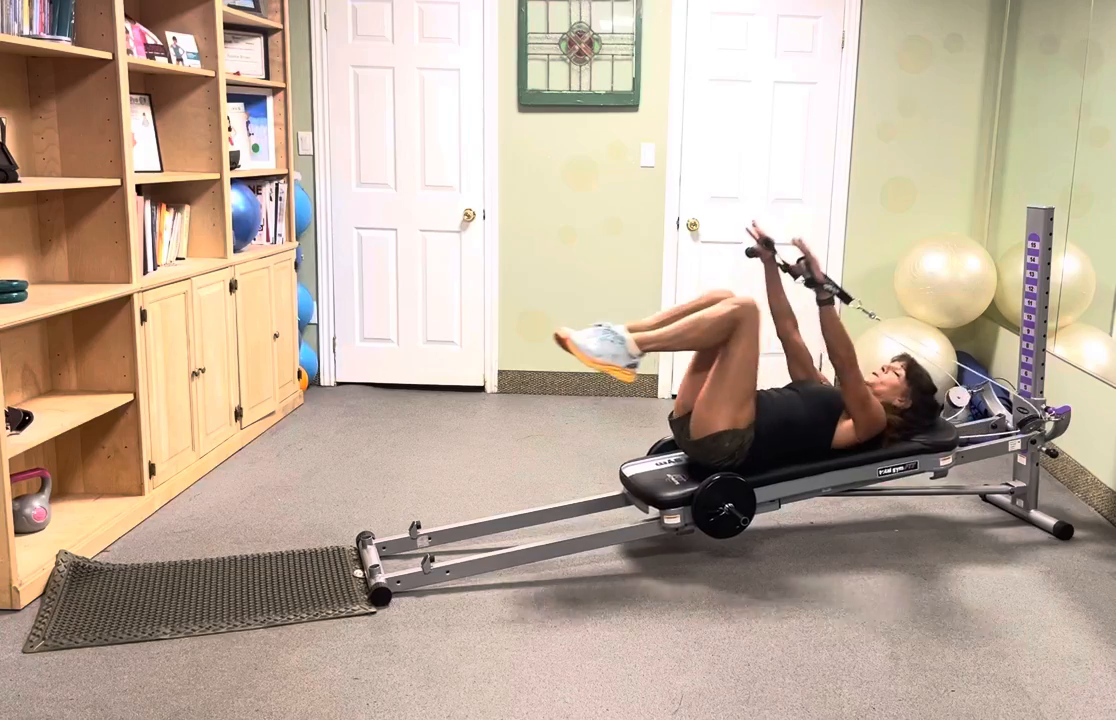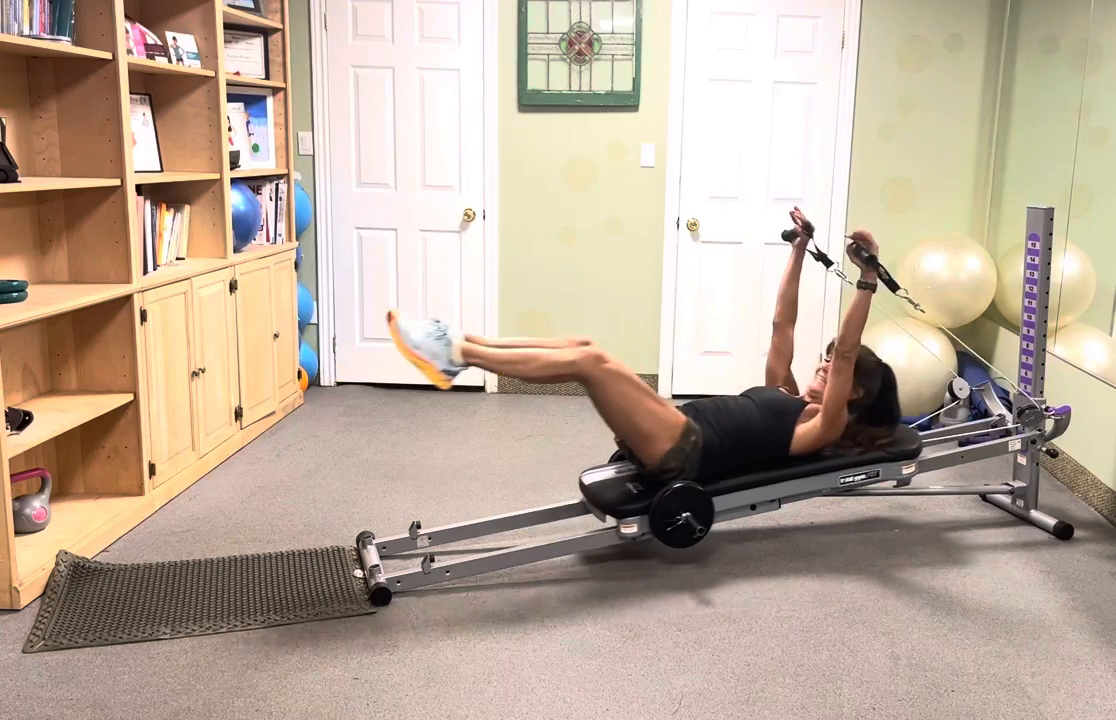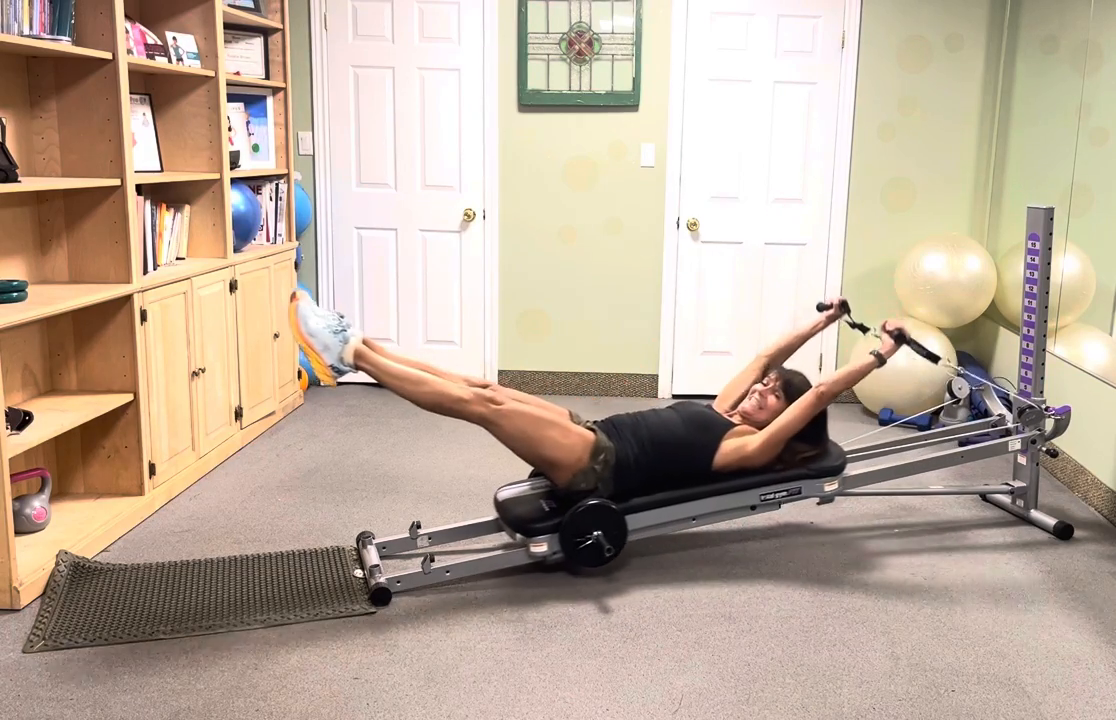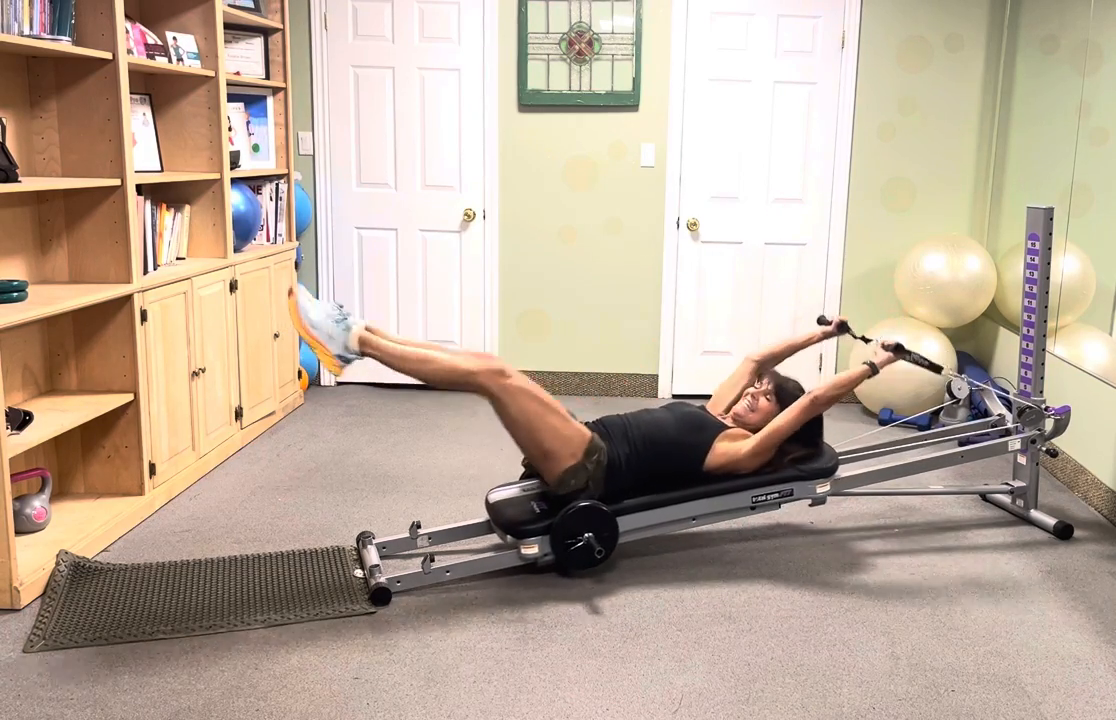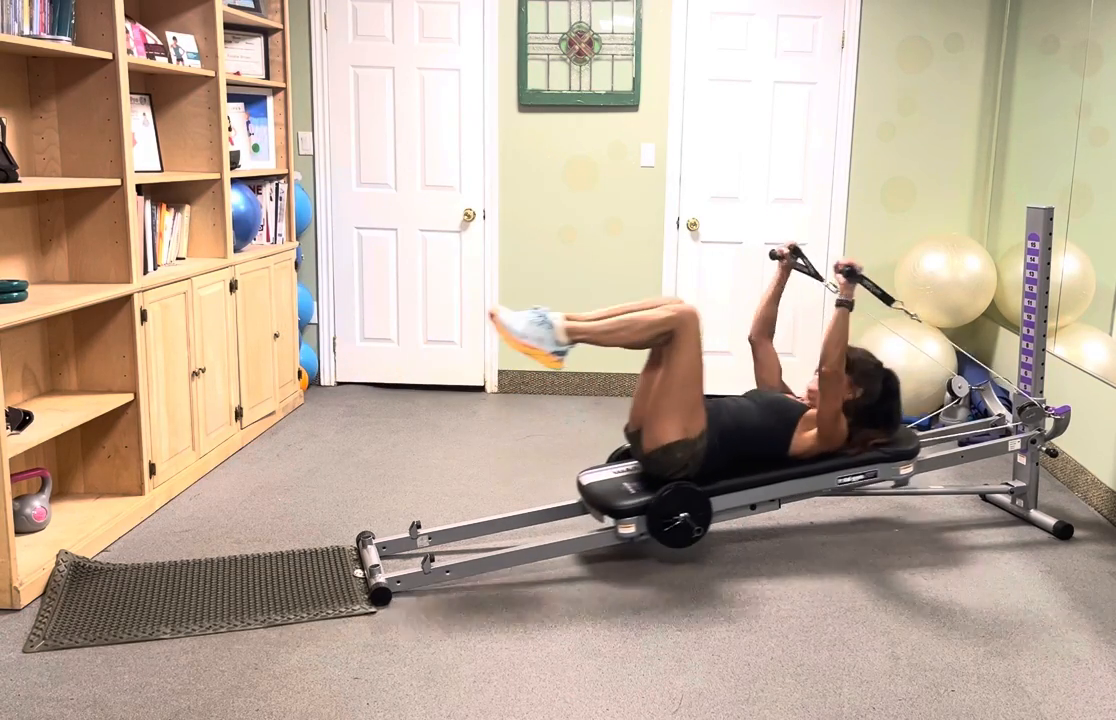
dt=0.5s
person 1, frame 1
left shoulder: (868, 422)
right shoulder: (826, 395)
left elbow: (846, 363)
right elbow: (790, 335)
left wrist: (823, 295)
right wrist: (769, 266)
left hip: (725, 442)
right hip: (695, 423)
left knee: (743, 310)
right knee: (724, 300)
left ankle: (629, 347)
right ankle: (623, 339)
person 1, frame 2
left shoulder: (827, 429)
right shoulder: (785, 397)
left elbow: (845, 355)
right elbow: (781, 322)
left wrist: (866, 281)
right wrist: (798, 251)
left hip: (685, 452)
right hip: (673, 437)
left knee: (587, 360)
right knee: (580, 348)
left ankle: (456, 354)
right ankle: (458, 349)
person 1, frame 3
left shoulder: (753, 448)
right shoulder: (724, 416)
left elbow: (819, 393)
right elbow: (766, 358)
left wrist: (880, 355)
right wrist: (824, 320)
left hip: (601, 468)
right hip: (598, 438)
left knee: (481, 401)
right knee: (481, 386)
left ankle: (352, 354)
right ankle: (357, 350)
person 1, frame 4
left shoulder: (750, 451)
right shoulder: (716, 419)
left elbow: (810, 403)
right elbow: (754, 361)
left wrist: (871, 366)
right wrist: (822, 334)
left hip: (590, 472)
right hip: (588, 451)
left knee: (493, 372)
right knee: (492, 359)
left ankle: (358, 342)
right ankle: (363, 335)
person 1, frame 5
left shoulder: (830, 431)
right shoulder: (782, 398)
left elbow: (833, 366)
right elbow: (760, 335)
left wrist: (845, 301)
right wrist: (783, 273)
left hip: (682, 453)
right hip: (654, 437)
left knee: (682, 317)
right knee: (670, 308)
left ankle: (562, 334)
right ankle: (560, 326)
